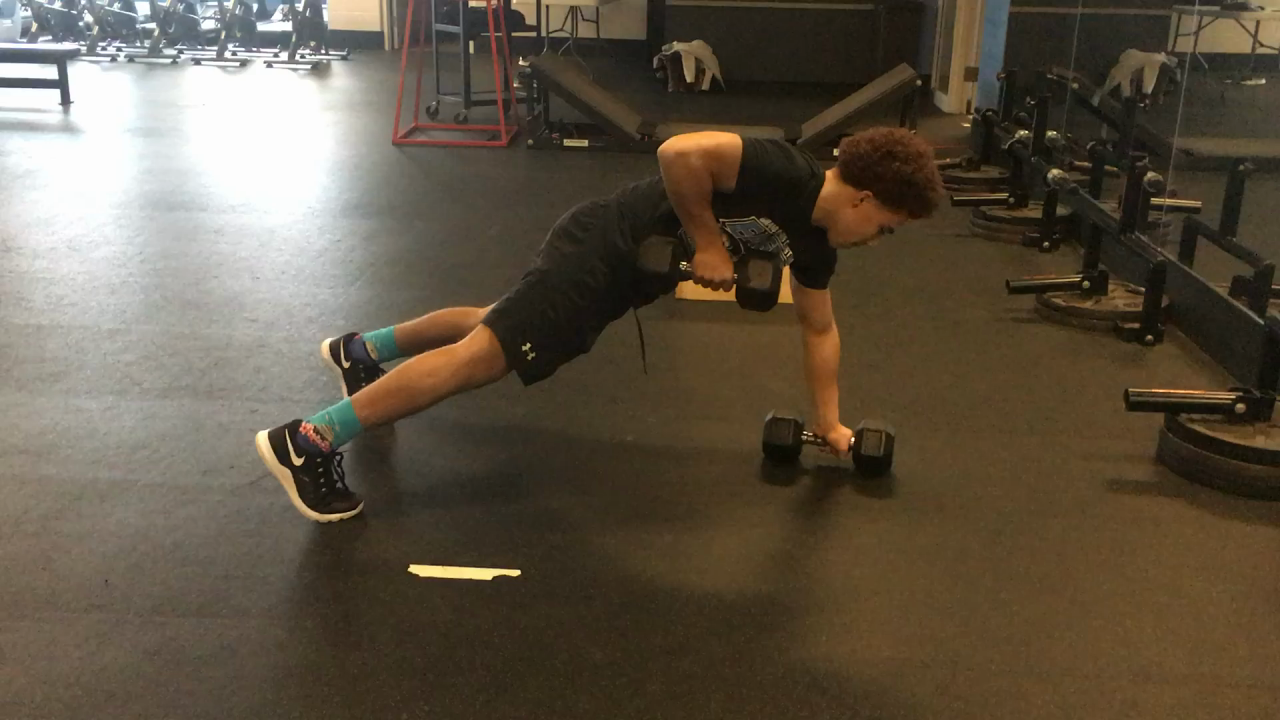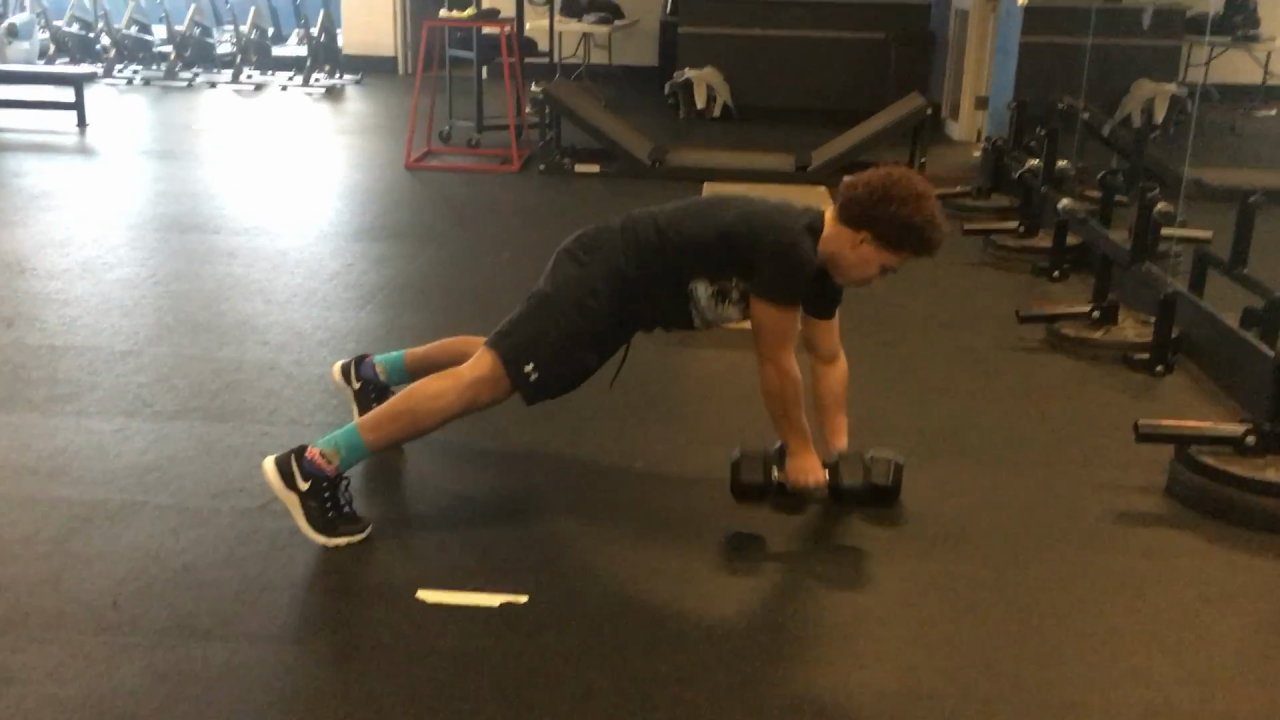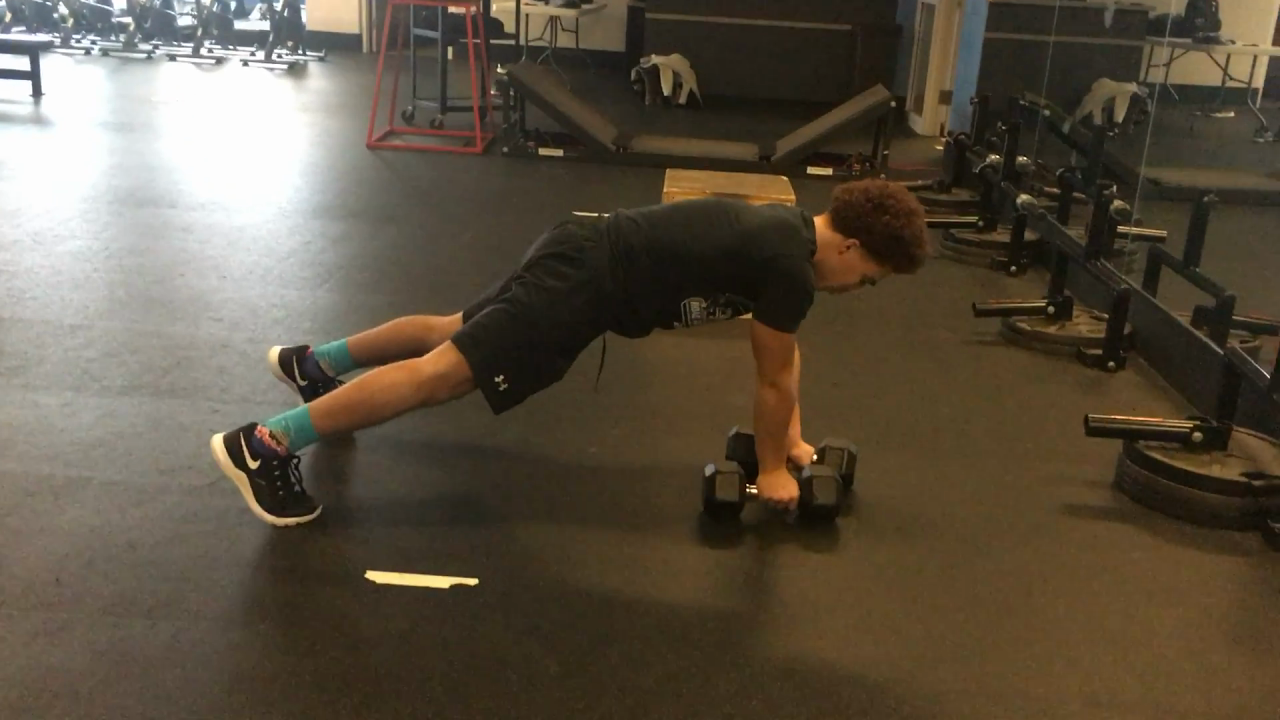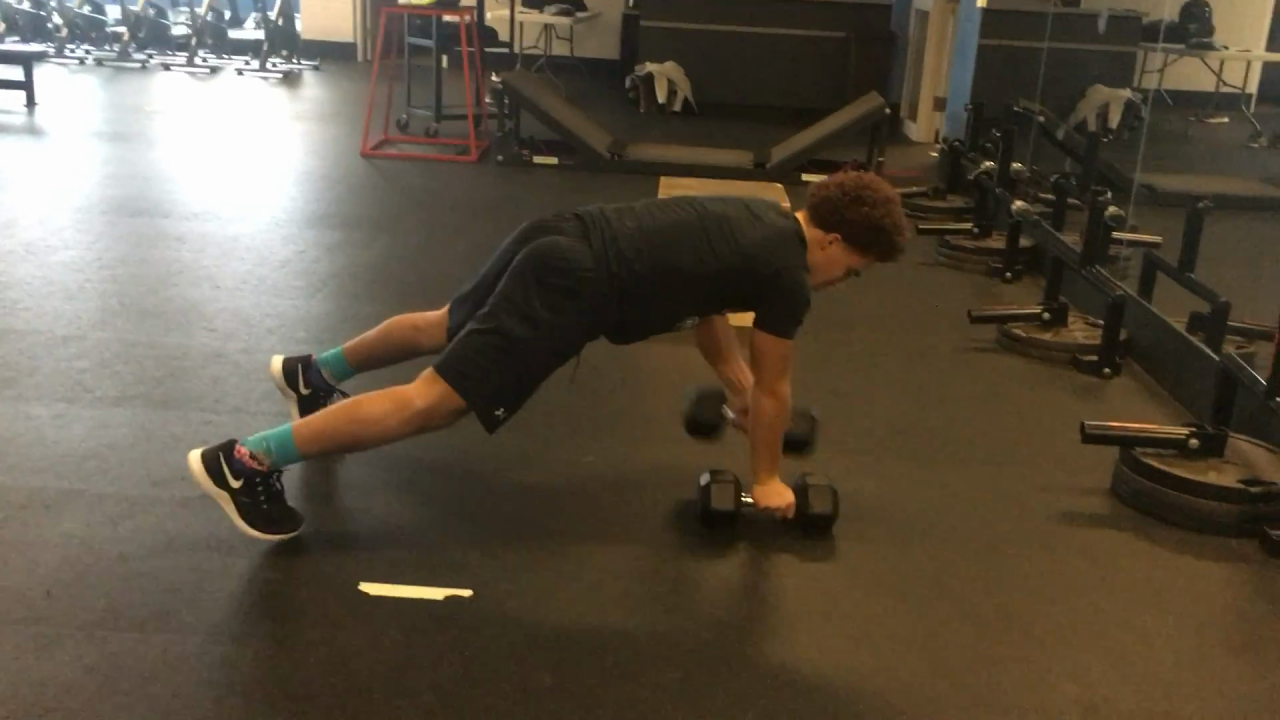
dt=0.5s
person 1, frame 1
left shoulder: (814, 237)
right shoulder: (785, 170)
left elbow: (819, 328)
right elbow: (678, 151)
left wrist: (829, 422)
right wrist: (707, 241)
left hip: (623, 271)
right hip: (603, 250)
left knee: (493, 322)
right knee: (482, 355)
left ankle: (361, 348)
right ankle: (306, 442)
person 1, frame 2
left shoulder: (818, 264)
right shoulder: (785, 245)
left elbow: (828, 357)
right elbow: (775, 365)
left wrist: (841, 451)
right wrist: (799, 452)
left hip: (622, 292)
right hip: (603, 276)
left knee: (500, 352)
right knee: (487, 378)
left ankle: (373, 372)
right ankle: (313, 466)
person 1, frame 3
left shoulder: (787, 233)
right shoulder: (792, 268)
left elbow: (779, 363)
right elbow: (774, 382)
left wrist: (793, 438)
right wrist: (771, 469)
left hip: (580, 255)
right hip: (584, 282)
left knee: (451, 330)
right knee: (443, 373)
left ankle: (309, 362)
right ankle: (263, 445)
person 1, frame 4
left shoulder: (762, 218)
right shoulder: (788, 275)
right elbow: (773, 389)
left wrist: (739, 394)
right wrist: (765, 479)
left hip: (554, 239)
right hip: (568, 289)
left knee: (445, 329)
right knee: (432, 400)
left ankle: (314, 373)
right ankle: (245, 462)
